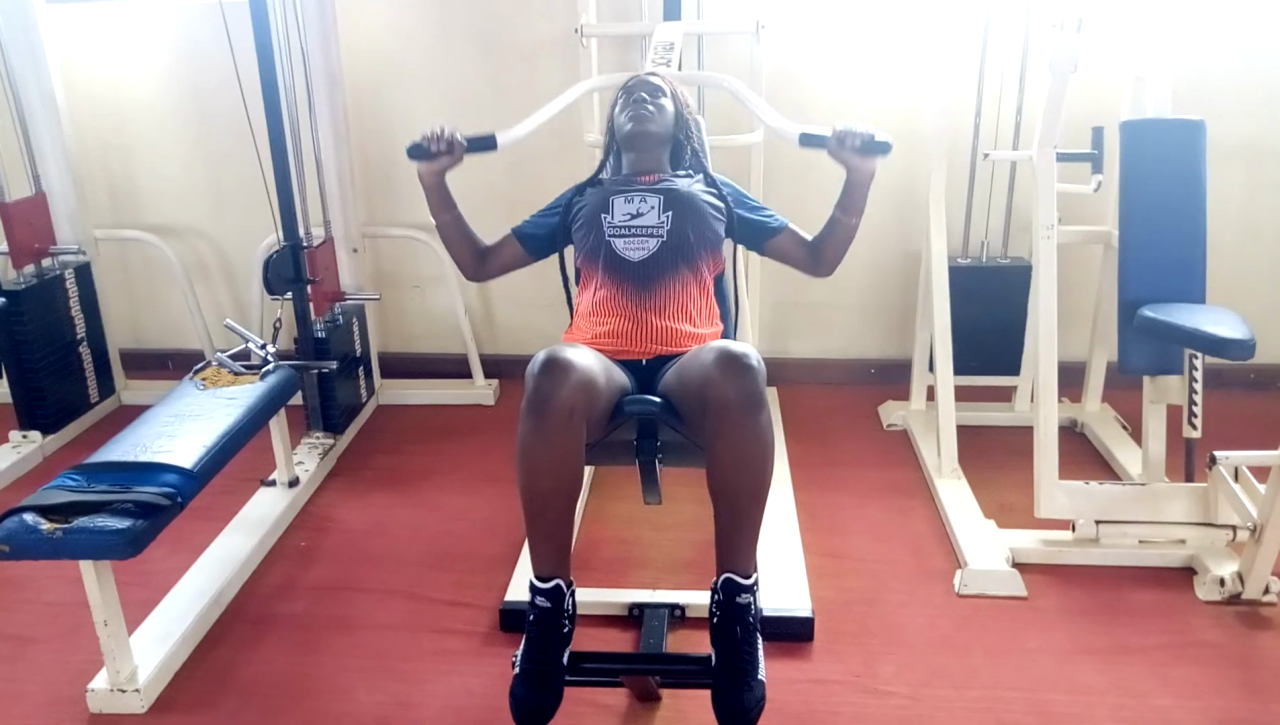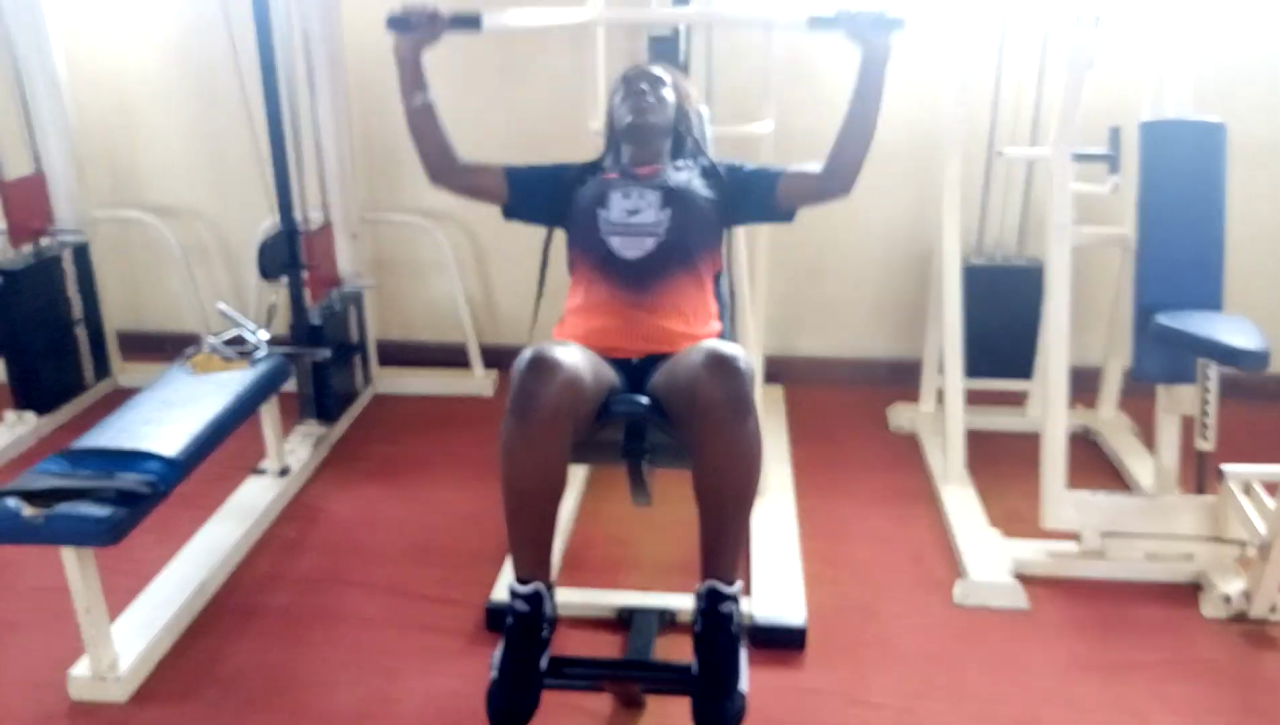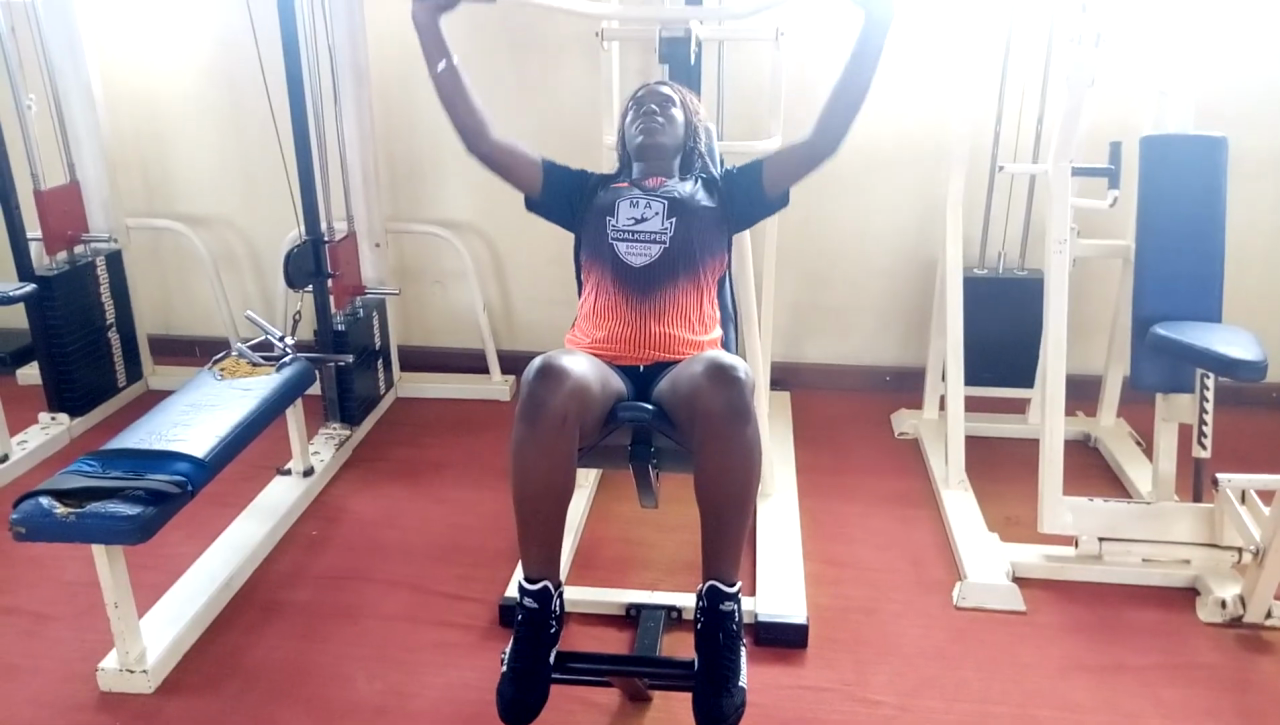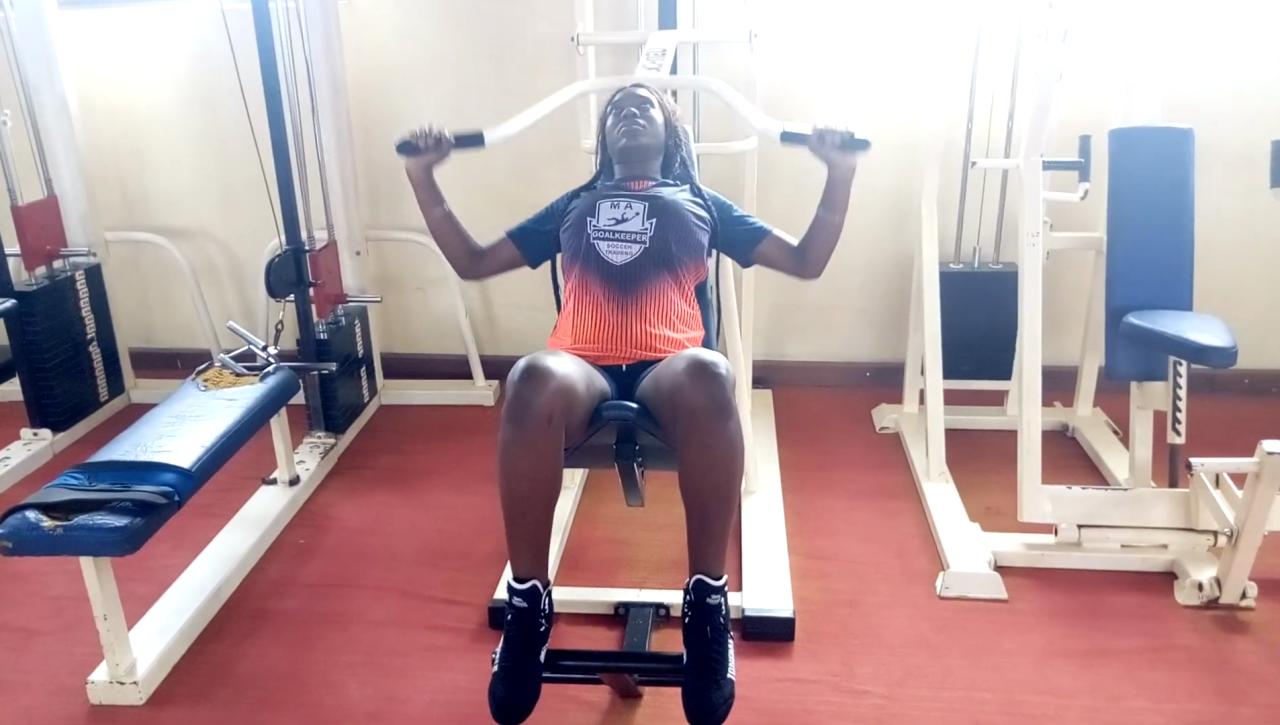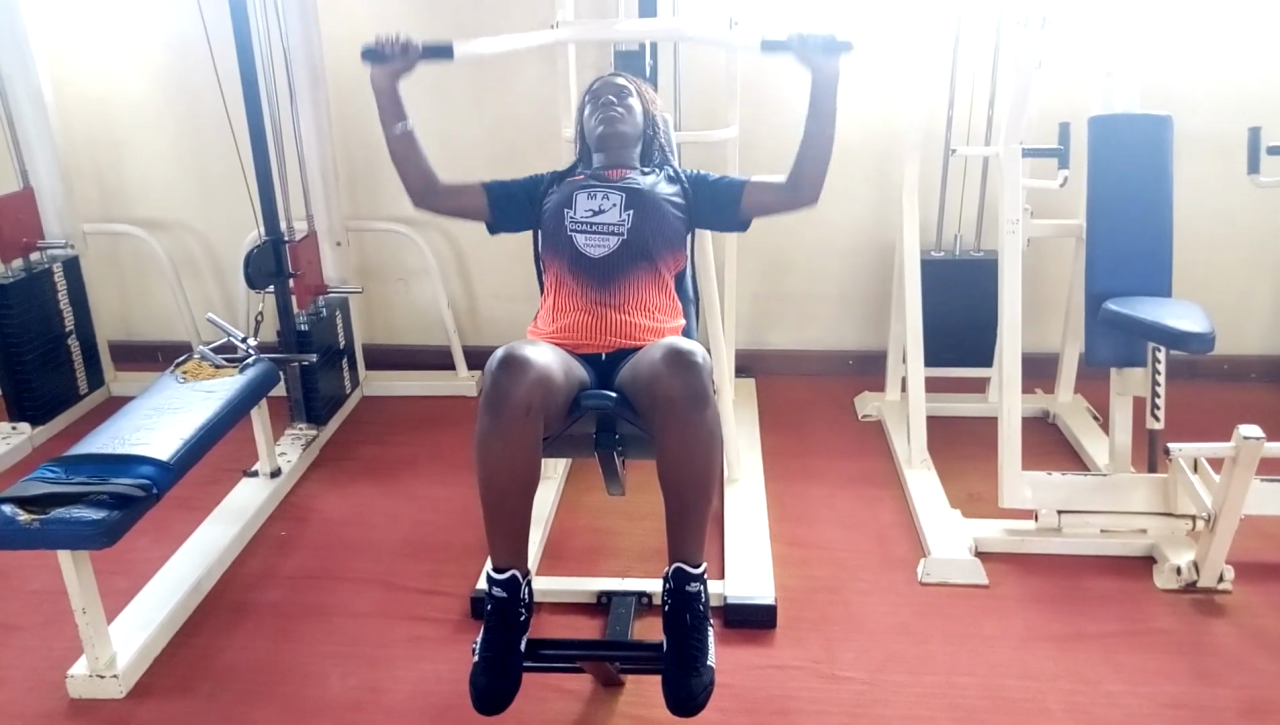
dt=1s
person 1, frame 1
left shoulder: (715, 192)
right shoulder: (581, 198)
left elbow: (821, 258)
right elbow: (477, 263)
left wrist: (858, 176)
right wrist: (434, 182)
left hip: (690, 361)
right hip: (600, 361)
left knee: (739, 368)
right knee: (554, 372)
left ankle: (735, 597)
right ankle: (550, 601)
person 1, frame 2
left shoulder: (715, 180)
right shoulder: (575, 183)
left elbow: (835, 181)
right elbow: (447, 173)
left wrist: (872, 61)
right wrist: (411, 60)
left hip: (681, 359)
right hip: (591, 356)
left knee: (726, 370)
right knee: (539, 372)
left ankle: (719, 606)
right ankle: (530, 604)
person 1, frame 3
left shoulder: (720, 193)
right shoulder: (587, 193)
left elbow: (824, 139)
right elbow: (479, 140)
left hip: (686, 369)
right hip: (599, 366)
left knee: (728, 381)
right knee: (547, 380)
left ankle: (720, 607)
right ankle: (539, 602)
person 1, frame 4
left shoulder: (700, 202)
right shoulder: (574, 204)
left elbow: (806, 262)
right elbow: (473, 264)
left wrist: (838, 178)
right wrist: (425, 179)
left hip: (668, 367)
right hip: (583, 367)
left knee: (708, 375)
right knee: (533, 379)
left ankle: (707, 601)
right ankle: (528, 602)
person 1, frame 5
left shoulder: (682, 188)
right shoulder: (548, 190)
left elbow: (802, 189)
right elbow: (427, 193)
left wrist: (824, 80)
right wrist: (387, 91)
left hip: (647, 354)
right hip: (561, 354)
left knee: (686, 363)
right knee: (511, 369)
left ankle: (686, 590)
right ankle: (507, 592)
